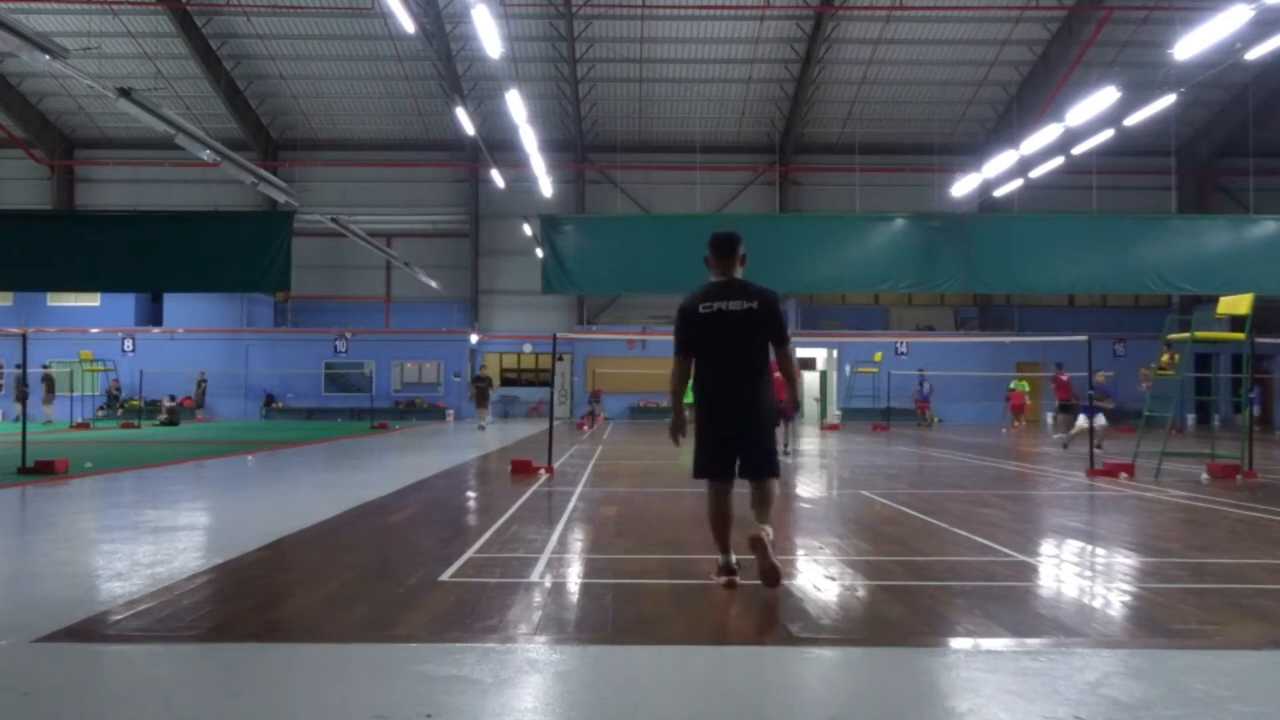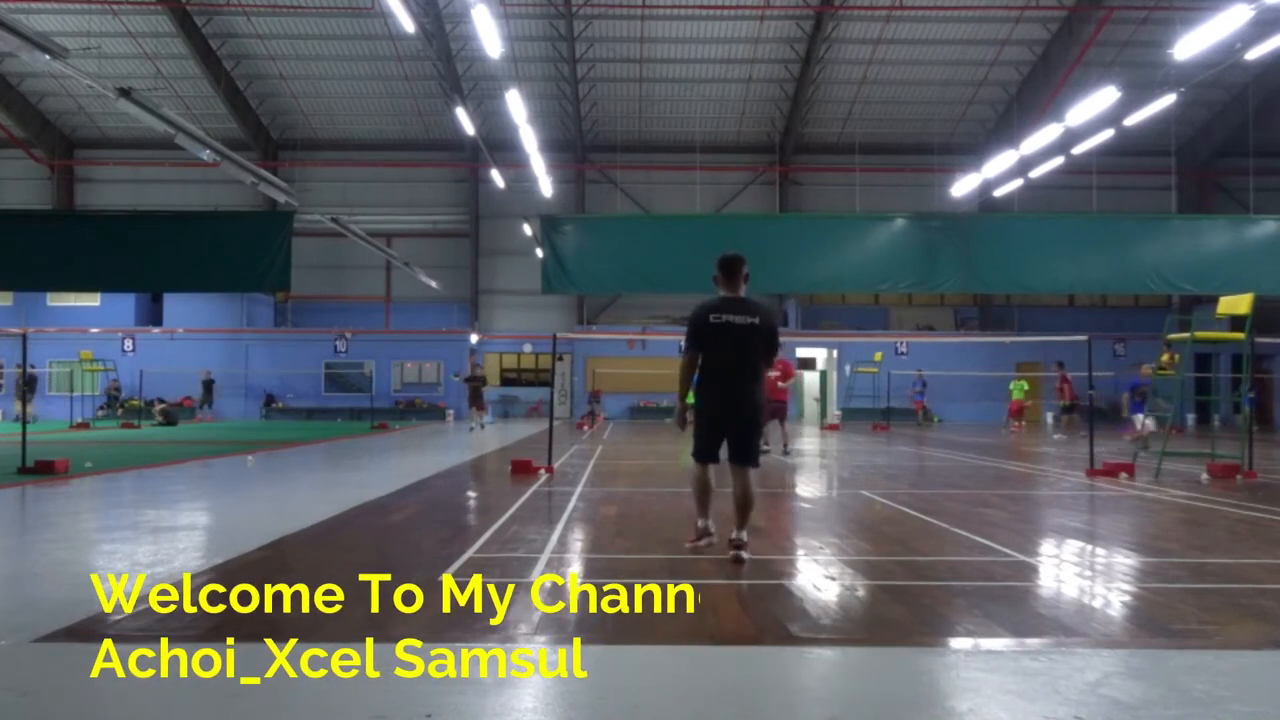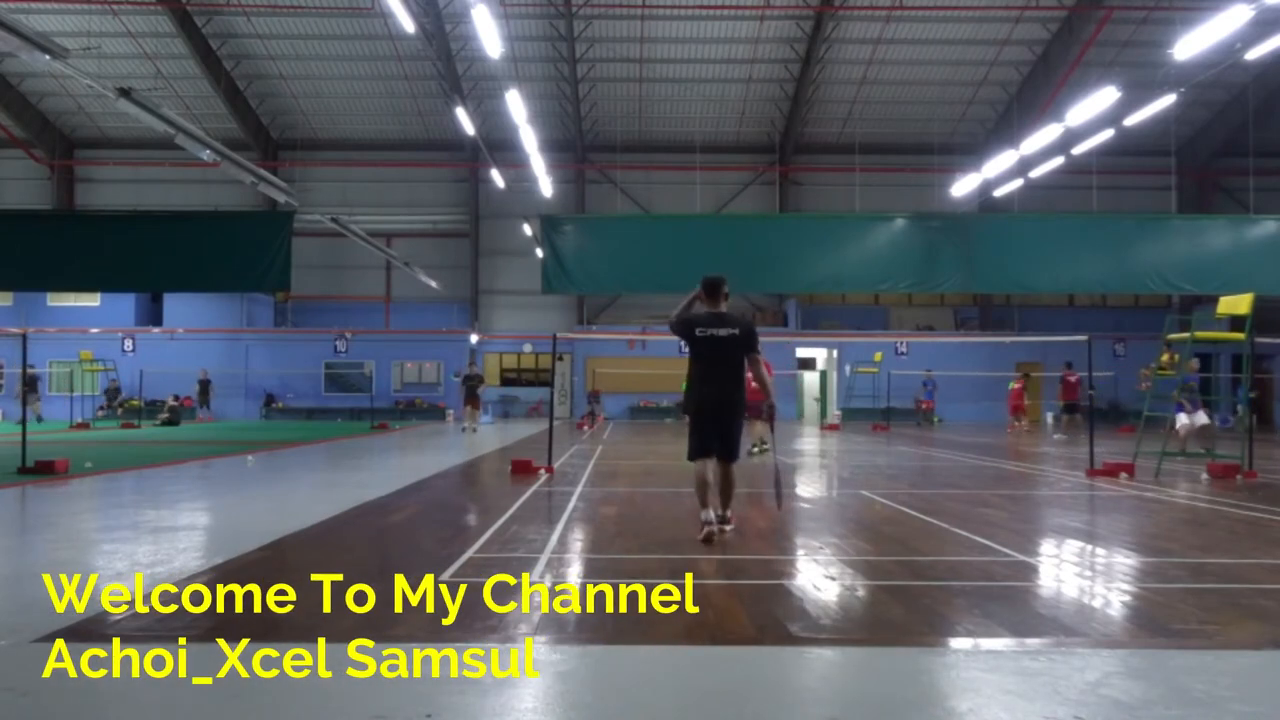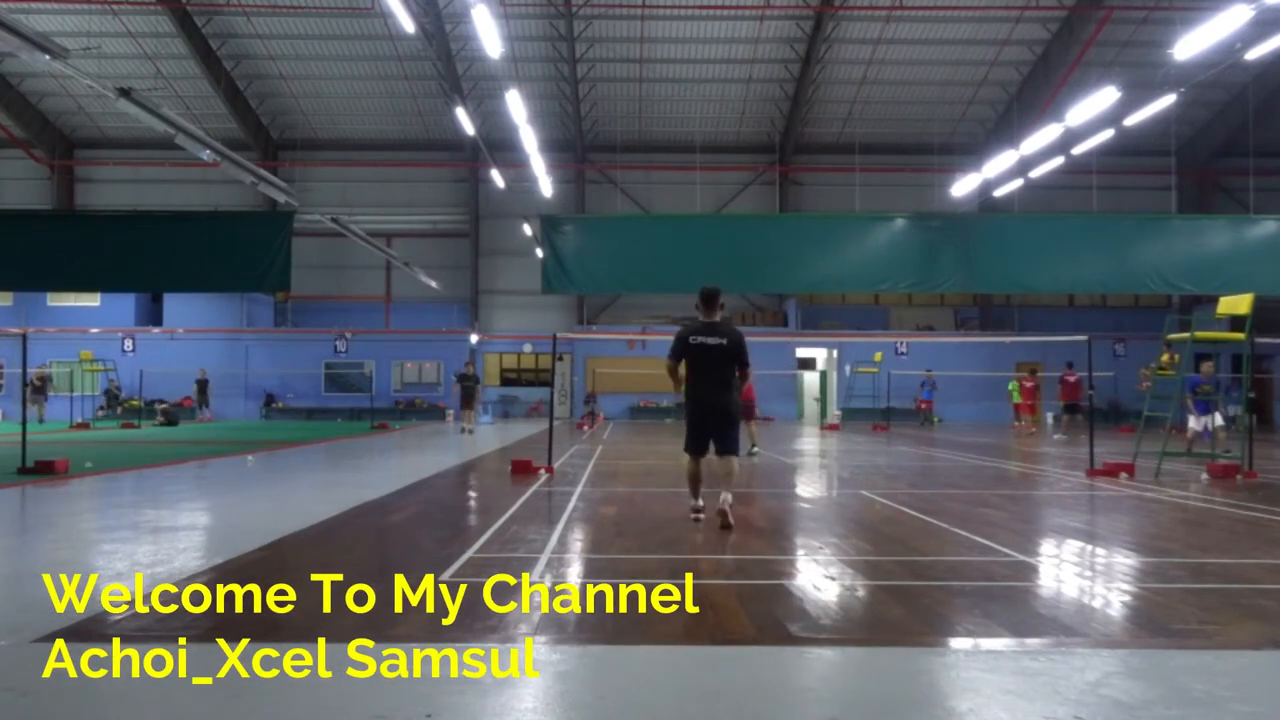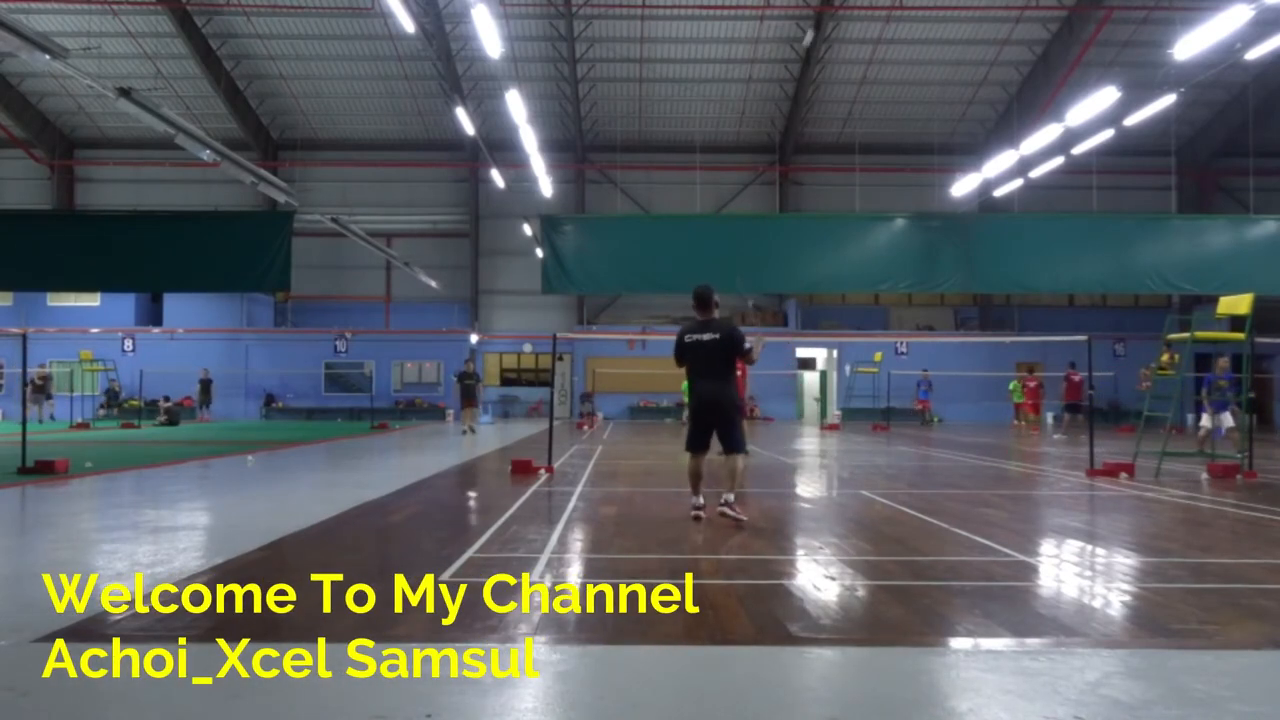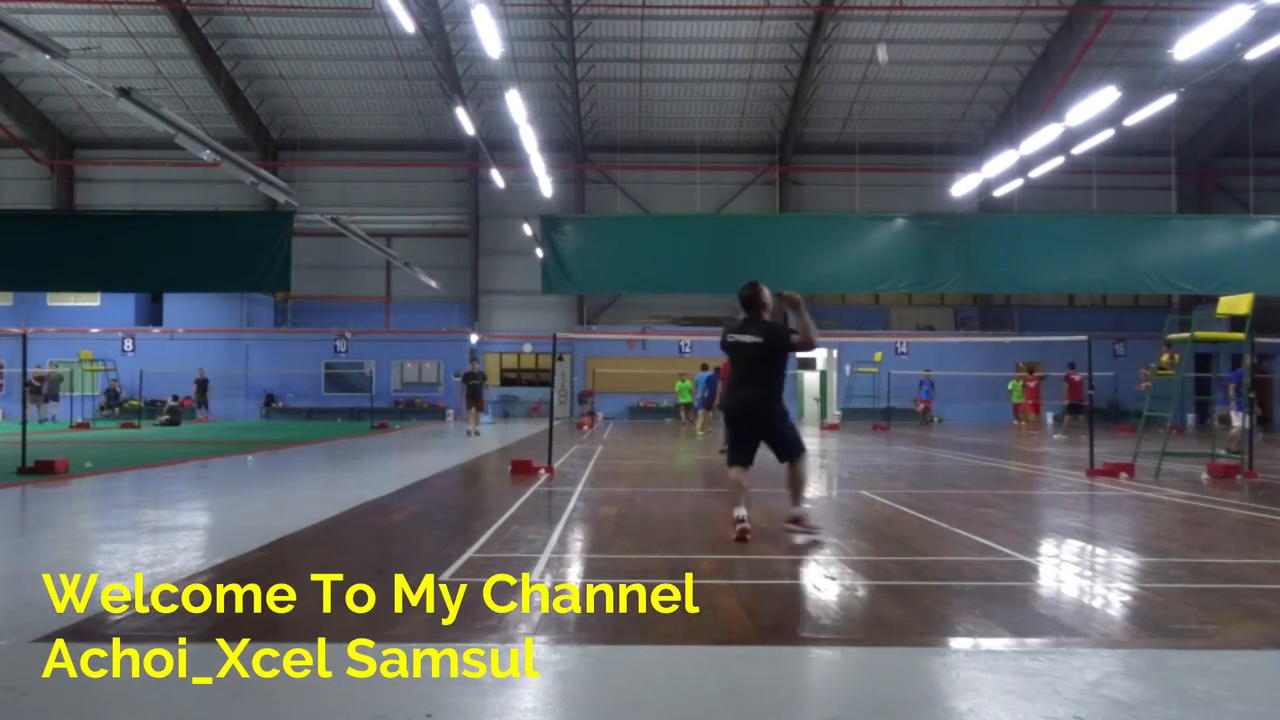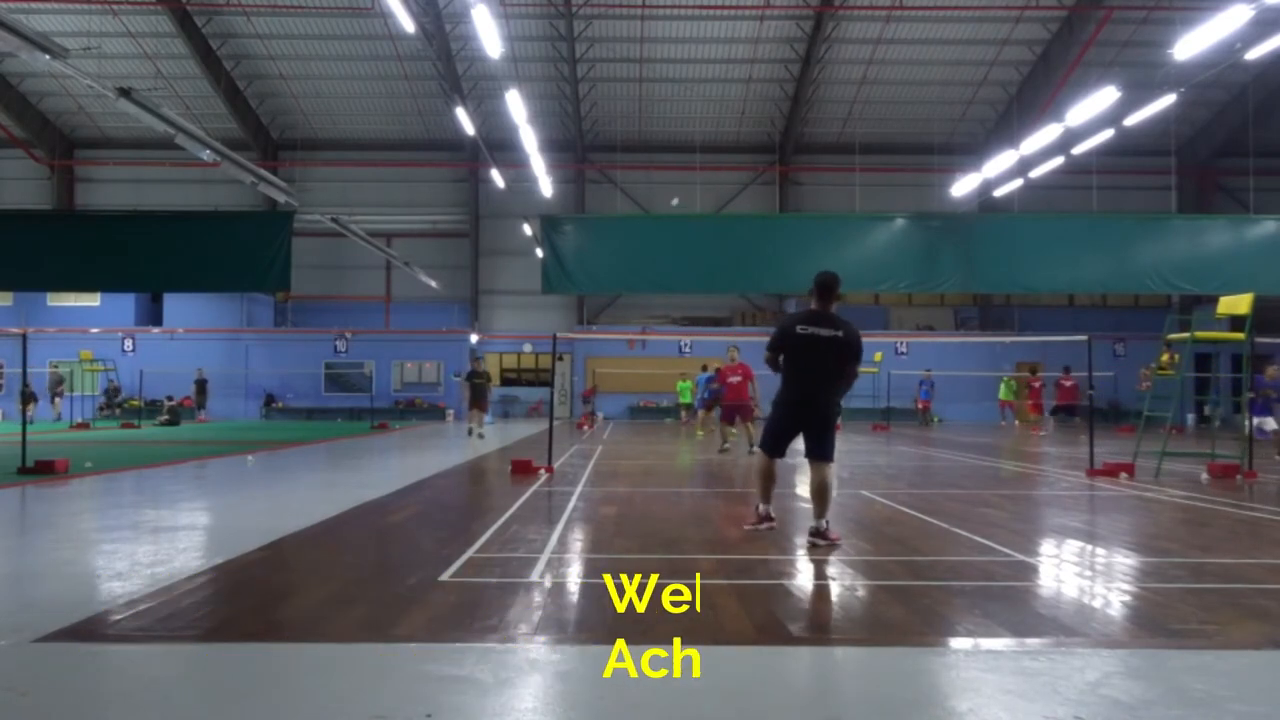
dt=0.7s
person 1, frame 1
left shoulder: (691, 305)
right shoulder: (765, 299)
left elbow: (682, 364)
right elbow: (783, 355)
left wrist: (677, 411)
right wrist: (794, 392)
left hip: (711, 410)
right hip: (757, 407)
left knee: (718, 485)
right knee: (763, 478)
left ankle: (726, 563)
right ankle: (763, 531)
person 1, frame 2
left shoulder: (702, 313)
right shoulder: (763, 315)
left elbow: (689, 361)
right elbow: (770, 361)
left wrist: (681, 402)
left hip: (711, 403)
right hip: (749, 404)
left knee: (702, 463)
right knee: (742, 470)
left ankle: (704, 526)
right ankle: (739, 538)
person 1, frame 3
left shoulder: (692, 323)
right shoulder: (744, 326)
left elbow: (673, 322)
right elbow: (756, 364)
left wrist: (692, 296)
right wrist: (769, 397)
left hip: (700, 404)
right hip: (732, 404)
left knee: (702, 461)
right knee: (726, 462)
left ankle: (707, 518)
right ankle: (725, 515)
person 1, frame 4
left shoulder: (686, 333)
right shoulder: (734, 335)
left elbow: (671, 366)
right elbow: (744, 372)
left wrist: (679, 384)
right wrist: (738, 386)
left hip: (696, 404)
right hip: (725, 405)
left knee: (695, 456)
right knee: (728, 456)
left ankle: (697, 505)
right ankle: (725, 499)
person 1, frame 5
left shoulder: (685, 333)
right shoulder: (728, 329)
left elbow: (679, 362)
right elbow: (750, 359)
right wrist: (758, 344)
left hip: (698, 401)
right hip: (725, 400)
left knee: (697, 454)
right knee: (736, 452)
left ankle: (697, 503)
right ankle: (728, 500)
person 1, frame 6
left shoulder: (731, 332)
right shoulder: (774, 333)
right elbow: (809, 342)
right wrist: (799, 309)
left hip: (736, 409)
right hip: (768, 410)
left knee: (738, 466)
right knee: (796, 459)
left ankle: (741, 515)
right ankle: (797, 514)
person 1, frame 7
left shoulder: (791, 323)
right shoulder: (847, 332)
left elbow: (770, 358)
right elbow: (853, 372)
left hip: (789, 403)
right hip: (825, 406)
left knee: (768, 455)
right knee: (821, 466)
left ankle: (764, 513)
right ankle: (819, 527)
